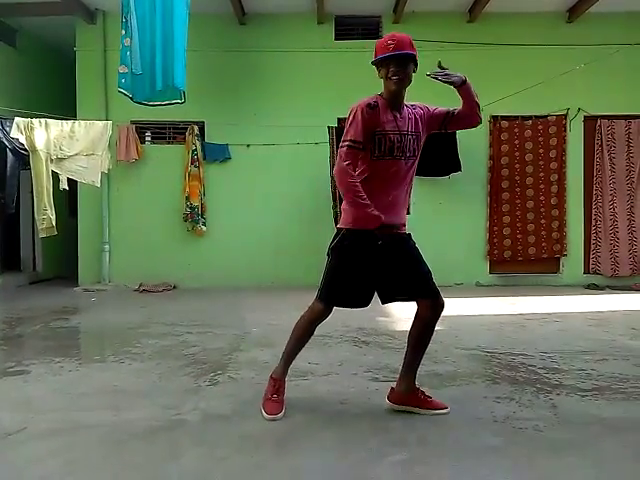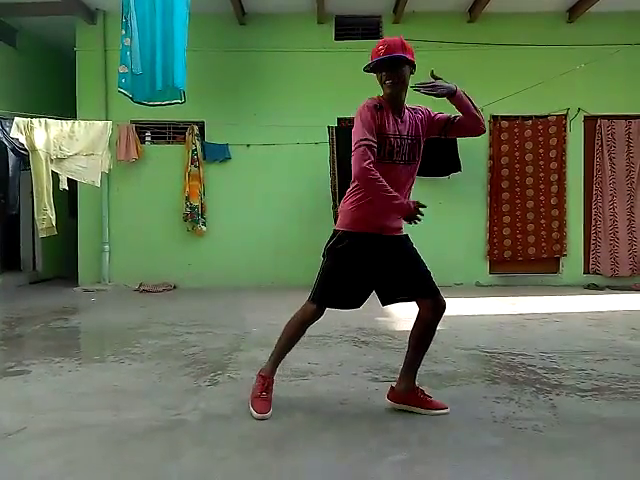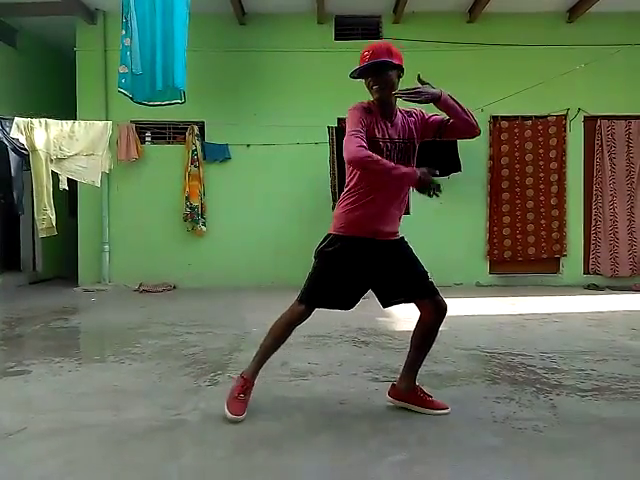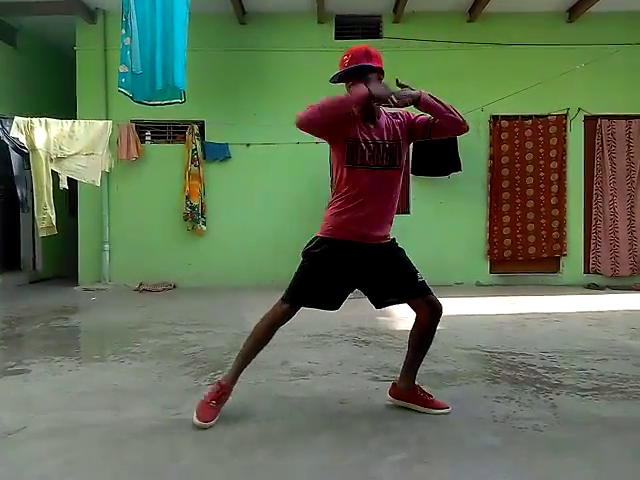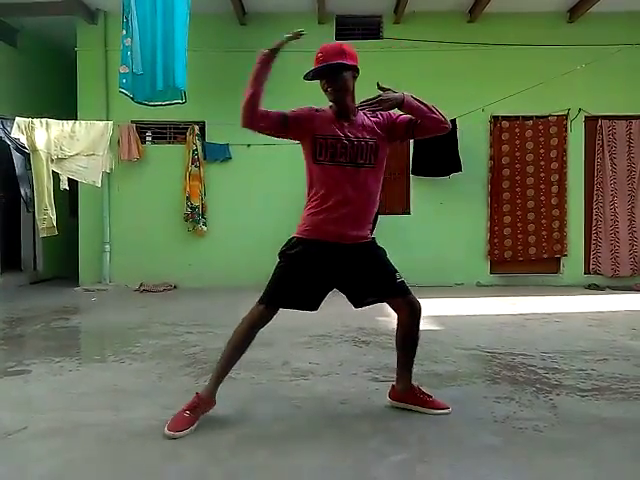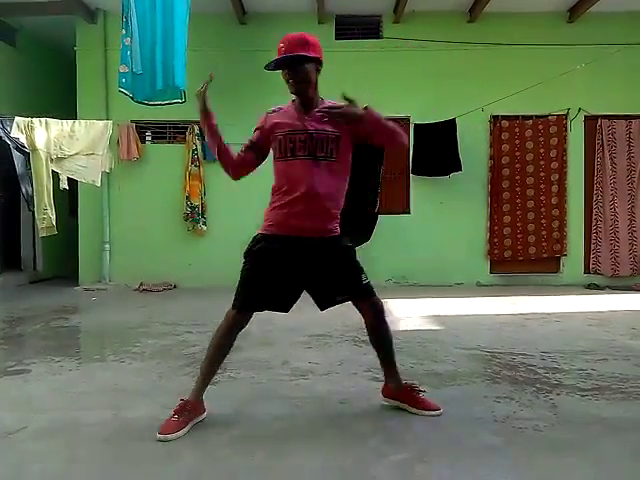
dt=0.1s
person 1, frame 1
left shoulder: (421, 115)
right shoulder: (365, 110)
left elbow: (471, 119)
right elbow: (344, 169)
left wrist: (463, 85)
right wrist: (371, 219)
left hip: (397, 233)
right hip: (359, 231)
left knee: (432, 304)
right knee: (322, 306)
left ankle: (405, 389)
right ankle: (279, 378)
person 1, frame 2
left shoulder: (422, 118)
right shoulder: (370, 110)
left elbow: (478, 128)
right elbow: (361, 164)
left wrist: (455, 93)
right wrist: (401, 203)
left hip: (394, 237)
right hip: (355, 234)
left knee: (434, 306)
right knee: (315, 307)
left ankle: (405, 388)
right ankle: (265, 377)
person 1, frame 3
left shoulder: (415, 120)
right shoulder: (360, 114)
left elbow: (471, 129)
right elbow: (355, 156)
left wrist: (440, 97)
right wrist: (412, 175)
left hip: (389, 240)
right hip: (348, 238)
left knee: (435, 307)
right knee: (302, 308)
left ankle: (405, 386)
right ankle: (247, 379)
person 1, frame 4
left shoulder: (403, 123)
right shoulder: (341, 119)
left elbow: (457, 126)
right elbow: (304, 120)
left wrist: (421, 98)
right wrist: (362, 94)
left hip: (380, 244)
right hip: (335, 241)
left knee: (430, 307)
right knee: (283, 310)
left ankle: (405, 386)
right ankle: (225, 385)
person 1, frame 5
left shoulder: (383, 122)
right shoulder: (310, 120)
left elbow: (441, 127)
right elbow: (251, 119)
left wrist: (403, 99)
right wrist: (265, 61)
left hip: (359, 244)
right hip: (312, 241)
left knee: (410, 307)
right knee: (261, 313)
left ankle: (404, 388)
right ankle: (207, 395)
person 1, frame 6
left shoulder: (346, 115)
right shoulder: (274, 119)
left elbow: (400, 143)
right elbow: (237, 168)
left wrist: (367, 116)
right wrist: (208, 121)
left hip: (326, 239)
right hip: (276, 238)
left knee: (373, 308)
right knee: (237, 316)
left ankle: (394, 385)
right ankle: (194, 399)
